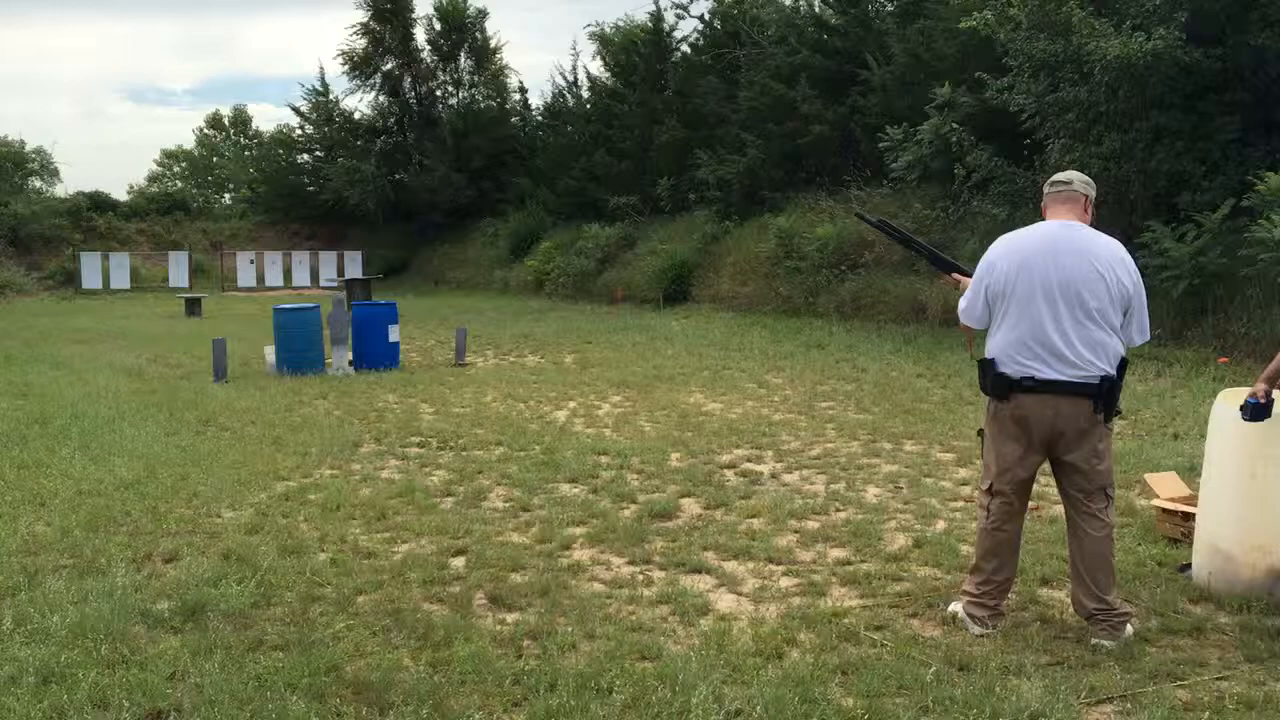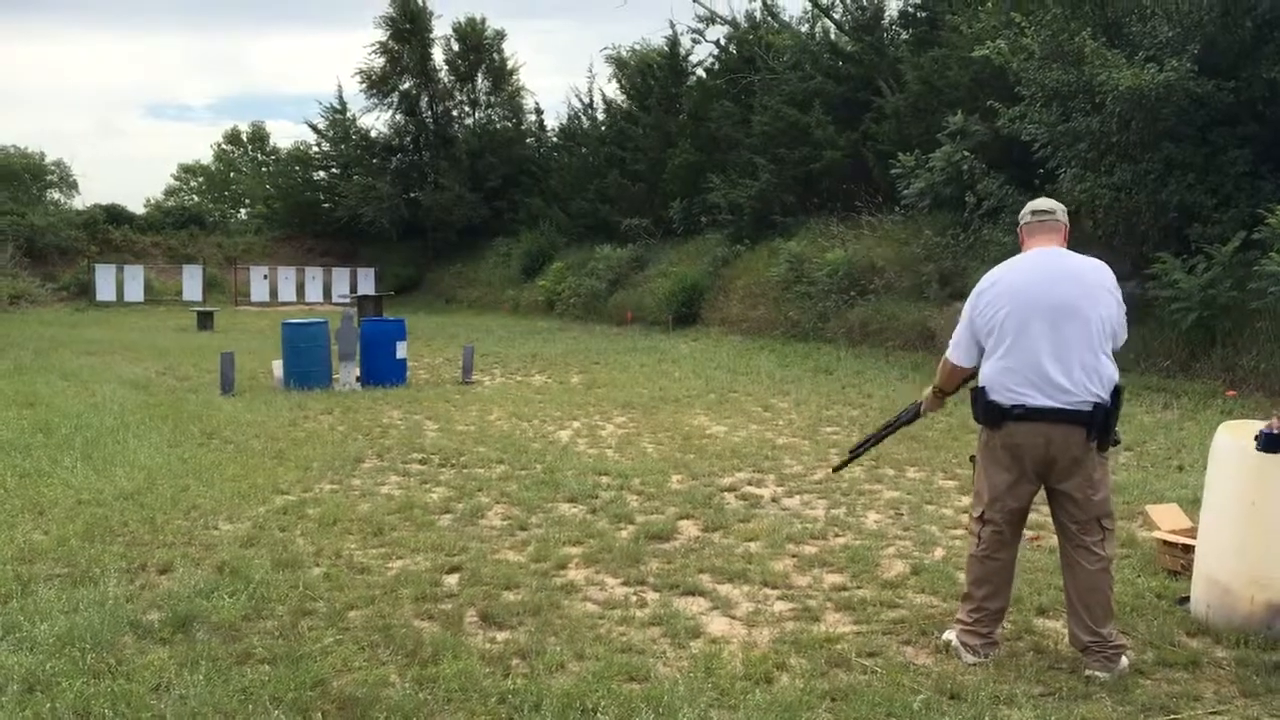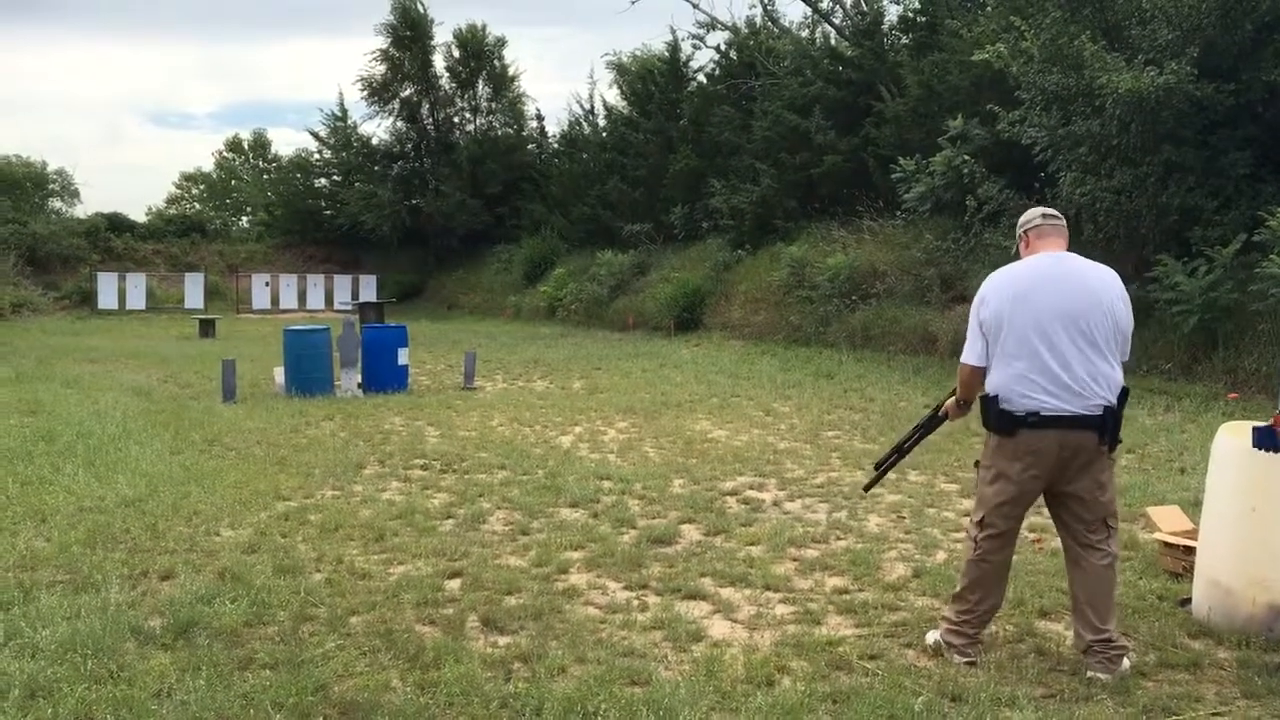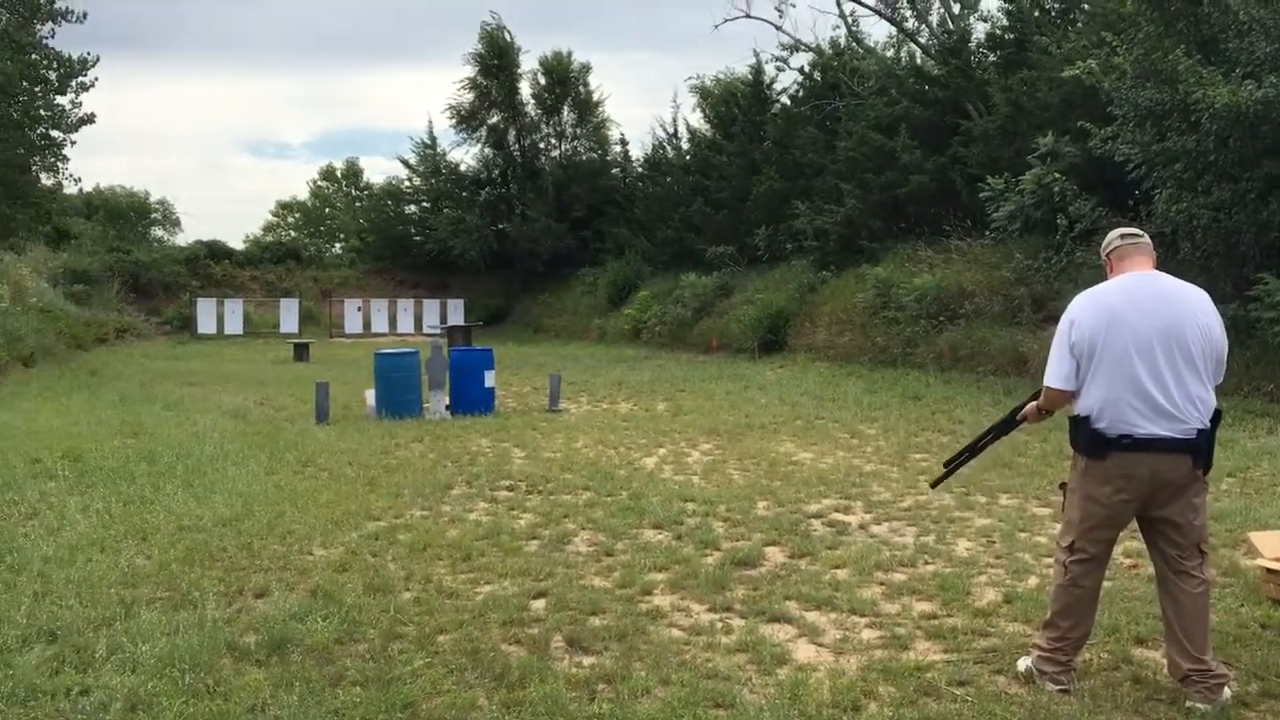
dt=1s
person 1, frame 1
left shoulder: (1006, 248)
right shoulder: (1114, 254)
left elbow: (971, 319)
right elbow: (1134, 336)
left wrist: (968, 289)
left hip: (1015, 399)
right hip: (1085, 403)
left knee: (1000, 505)
right knee: (1092, 511)
left ankle: (982, 608)
right ankle: (1105, 619)
person 1, frame 2
left shoulder: (995, 281)
right shoulder: (1099, 275)
left elbow: (959, 362)
right elbow: (1115, 341)
left wrist: (937, 393)
left hip: (1009, 427)
right hip: (1081, 429)
left knee: (992, 533)
right knee: (1089, 540)
left ankle: (975, 637)
right ankle: (1101, 650)
person 1, frame 3
left shoulder: (1000, 283)
right shoulder: (1107, 280)
left elbow: (974, 366)
right elbow: (1119, 354)
left wrist: (962, 401)
left hip: (1018, 432)
right hip: (1089, 432)
left knee: (990, 537)
right knee: (1093, 542)
left ankle: (960, 637)
right ankle: (1102, 652)
person 1, frame 4
left shoulder: (1087, 304)
right shoulder: (1199, 301)
left elbow: (1059, 390)
right elbow: (1214, 378)
left wrist: (1040, 408)
left hip: (1109, 456)
right hip: (1182, 457)
left knee: (1080, 560)
right knee: (1186, 567)
left ankle: (1053, 663)
right ankle: (1202, 680)
